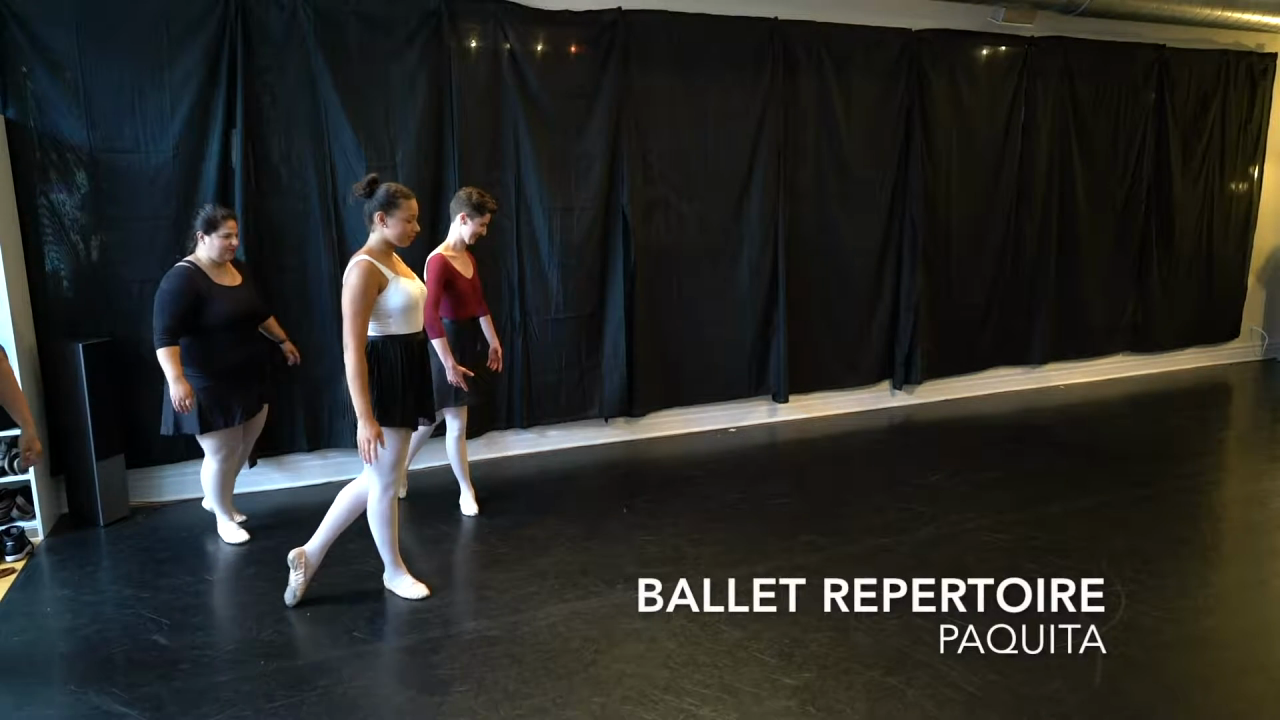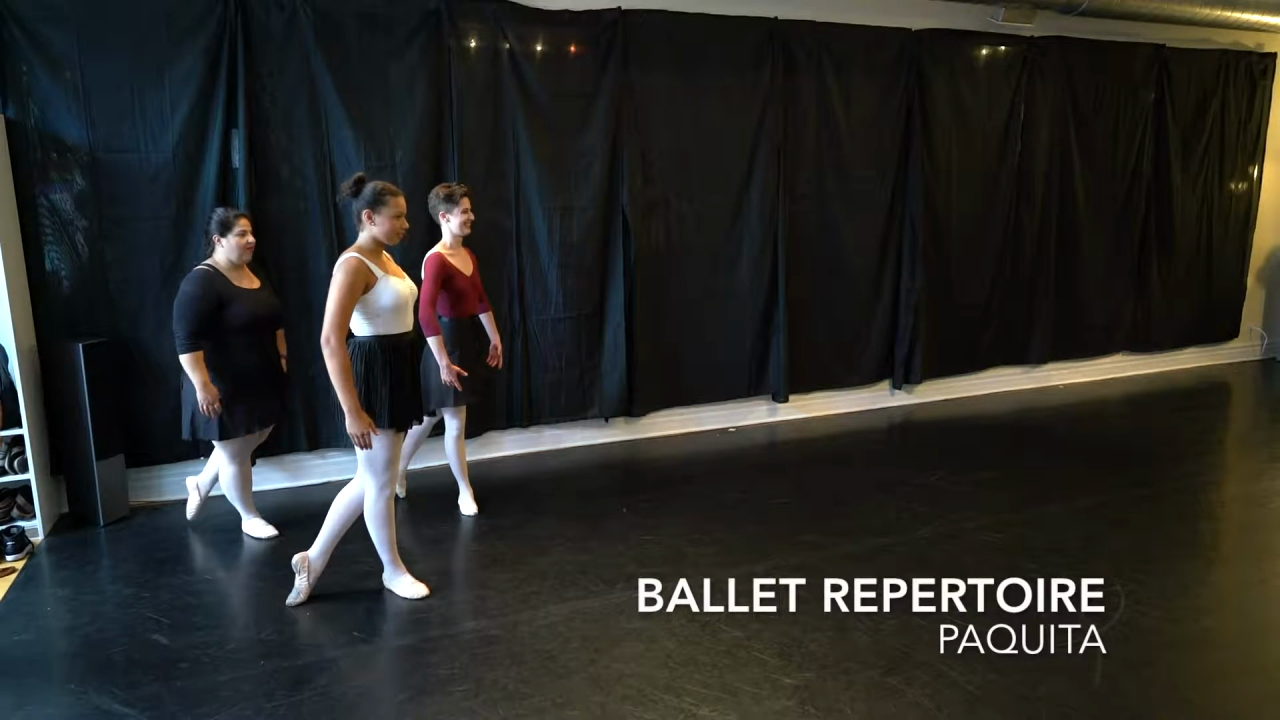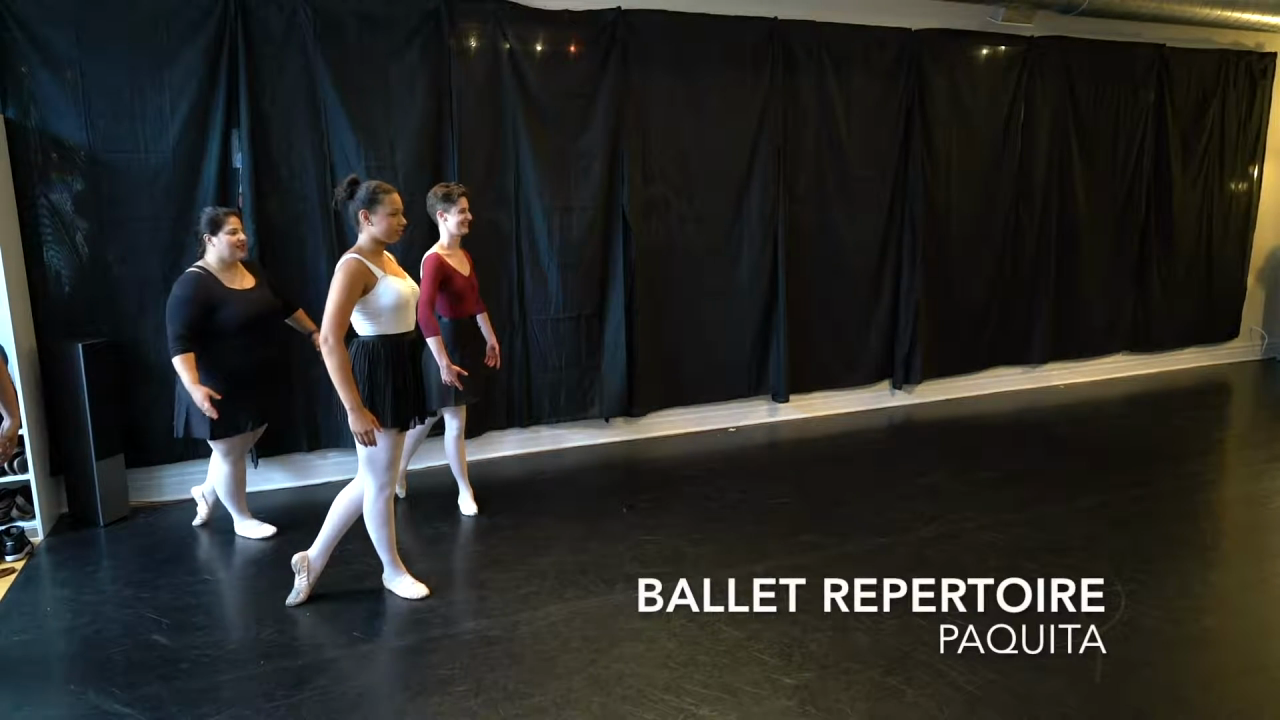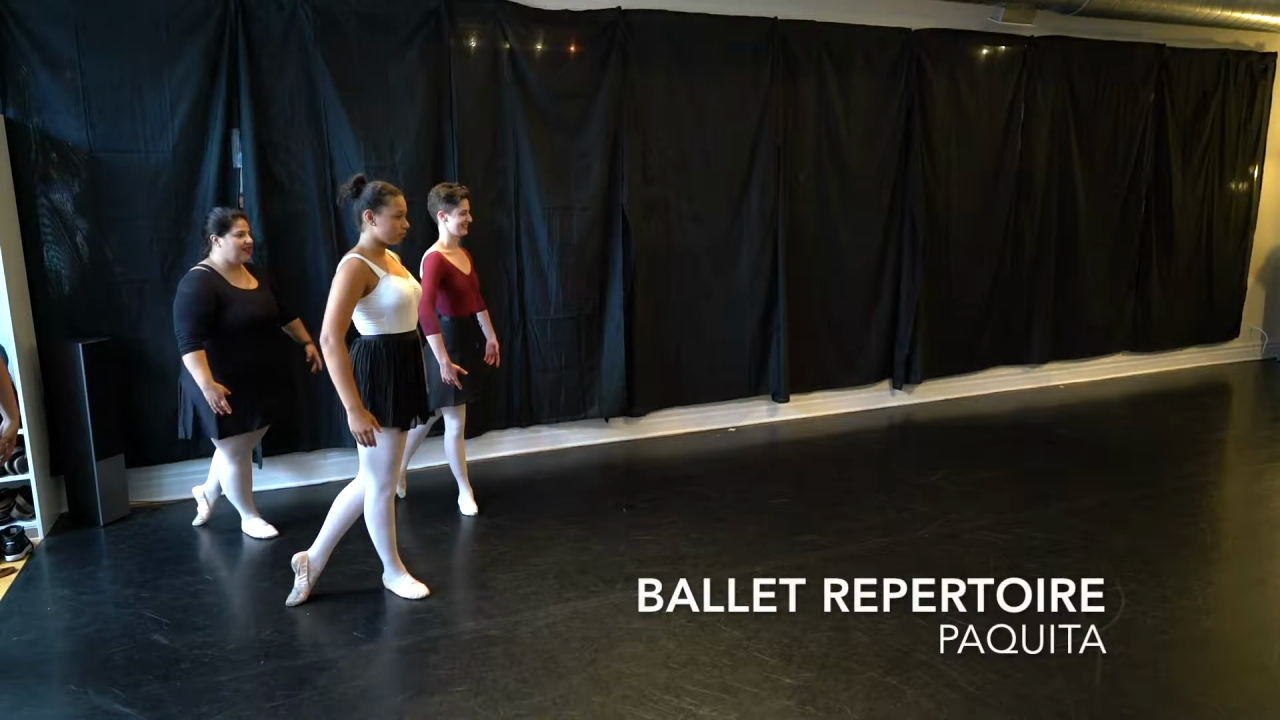
dt=0.7s
person 1, frame 1
left shoulder: (393, 259)
right shoulder: (365, 268)
right elbow: (353, 347)
right wrist: (365, 417)
left hip: (406, 373)
right hip: (383, 377)
left knee: (375, 479)
right knee: (385, 482)
left ankle: (310, 554)
right ankle: (394, 570)
person 1, frame 2
left shoulder: (384, 258)
right shoulder: (354, 265)
right elbow: (332, 340)
left wrist: (402, 380)
right wrist: (352, 411)
left hip: (396, 371)
right hip: (373, 374)
left knee: (370, 479)
right knee: (380, 482)
left ankle: (313, 560)
right ankle: (393, 570)
person 1, frame 3
left shoulder: (387, 258)
right shoulder: (354, 266)
right elbow: (330, 339)
left wrist: (408, 380)
right wrist: (354, 408)
left hip: (400, 370)
right hip: (375, 374)
left knee: (370, 479)
right knee: (380, 483)
left ankle: (313, 559)
right ankle: (393, 570)
person 1, frame 4
left shoulder: (392, 259)
right shoulder: (356, 267)
right elbow: (331, 339)
left wrist: (420, 376)
right wrist: (354, 408)
left hip: (403, 369)
right hip: (377, 373)
left knee: (371, 479)
right knee: (381, 483)
left ankle: (313, 559)
right ankle: (393, 570)
person 2, frame 1
left shoulder: (237, 269)
right shoulder: (183, 279)
left elbow: (259, 312)
right elbow: (165, 335)
left wrist: (283, 341)
right wrist: (176, 380)
left hip: (249, 377)
right hip: (209, 385)
left knee: (243, 446)
right knee: (221, 453)
left ankle: (216, 498)
right ankle: (225, 518)
person 2, frame 2
left shoulder: (252, 274)
right shoulder: (202, 282)
left elbow: (273, 320)
right elbow: (187, 340)
left wrist: (282, 356)
right wrist: (202, 385)
left hip: (261, 380)
right hip: (225, 387)
left knee: (247, 443)
right knee: (236, 454)
left ankle: (202, 483)
right ankle: (249, 517)
person 2, frame 3
left shoulder: (252, 270)
right shoulder: (193, 284)
left elbow: (284, 304)
right elbow: (180, 342)
left wrist: (313, 331)
right wrist: (193, 386)
left hip: (258, 381)
right hip: (221, 388)
left knee: (240, 446)
right knee: (231, 453)
left ankle: (207, 493)
right ankle: (242, 519)
person 2, frame 4
left shoulder: (254, 273)
right shoulder: (199, 283)
left elbow: (282, 312)
right elbow: (189, 341)
left wrist: (307, 342)
right wrist: (206, 384)
left hip: (260, 381)
right hip: (224, 388)
left knee: (243, 445)
right knee: (236, 451)
left ankle: (208, 492)
right ankle: (249, 516)
person 3, frame 1
left shoulder: (468, 258)
right shoulder: (438, 261)
left elbow: (479, 303)
right elbow: (430, 317)
left wrist: (493, 342)
right wrist: (449, 363)
left hip: (470, 340)
right hip: (448, 342)
right knee: (456, 424)
left ankle: (398, 472)
right ankle: (466, 491)
person 3, frame 2
left shoulder: (469, 255)
right shoulder: (436, 260)
left elbow: (481, 300)
right elbow: (426, 314)
left wrist: (494, 338)
right wrist: (443, 361)
left hip: (470, 338)
right hip: (448, 340)
left knee: (431, 415)
right knee: (455, 424)
left ankle: (397, 472)
right ankle: (465, 492)
person 3, frame 3
left shoulder: (465, 255)
right shoulder: (434, 260)
left elbow: (476, 301)
right elbow: (424, 314)
left wrist: (490, 339)
right wrist: (443, 361)
left hip: (468, 339)
right hip: (447, 341)
left knee: (430, 415)
right knee: (456, 423)
left ankle: (398, 472)
right ankle: (465, 492)
person 3, frame 4
left shoulder: (465, 254)
right shoulder: (434, 259)
left elbow: (476, 299)
right elbow: (426, 311)
left wrist: (490, 336)
right wrist: (443, 359)
left hip: (468, 337)
right hip: (447, 340)
left knee: (430, 413)
right knee: (455, 423)
left ankle: (398, 472)
right ankle: (464, 491)
